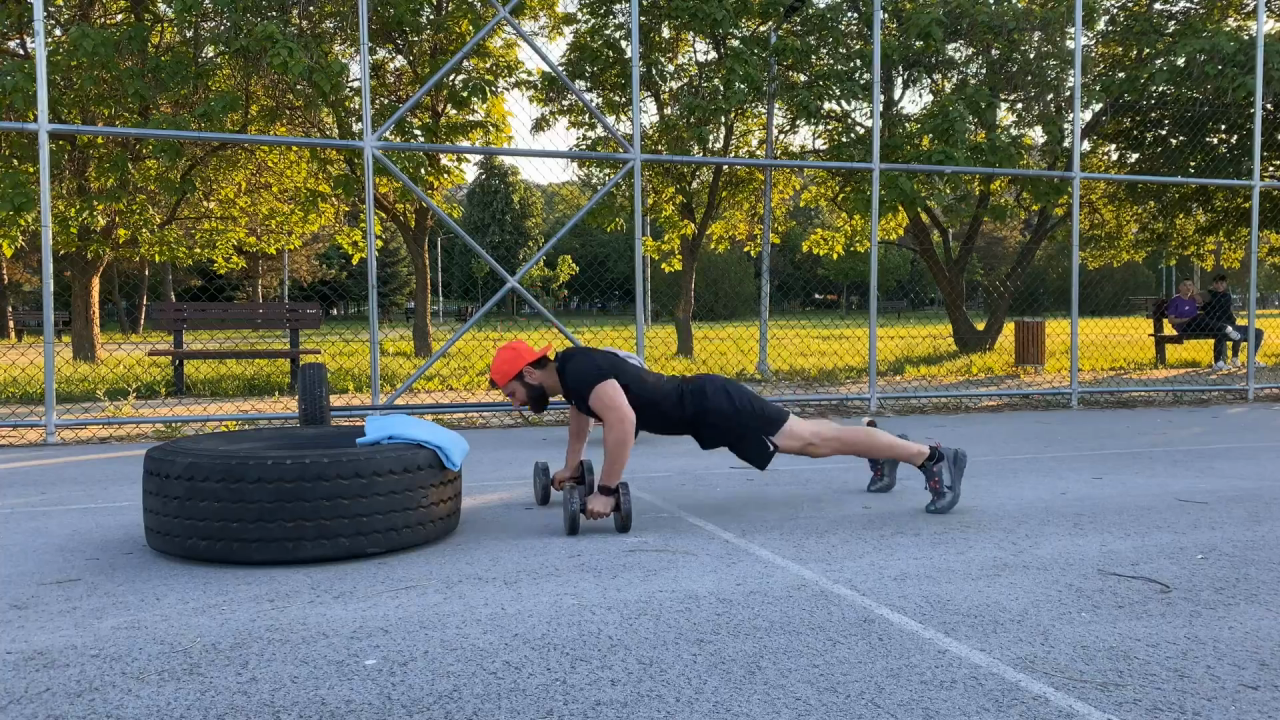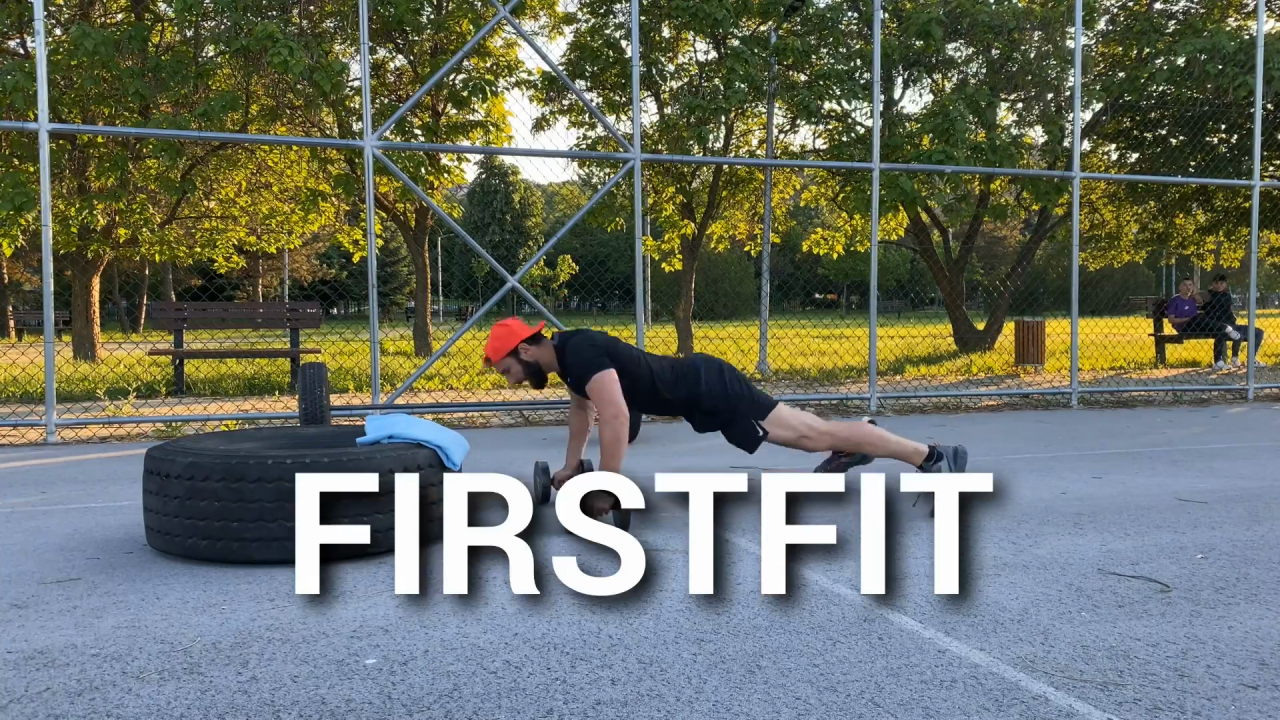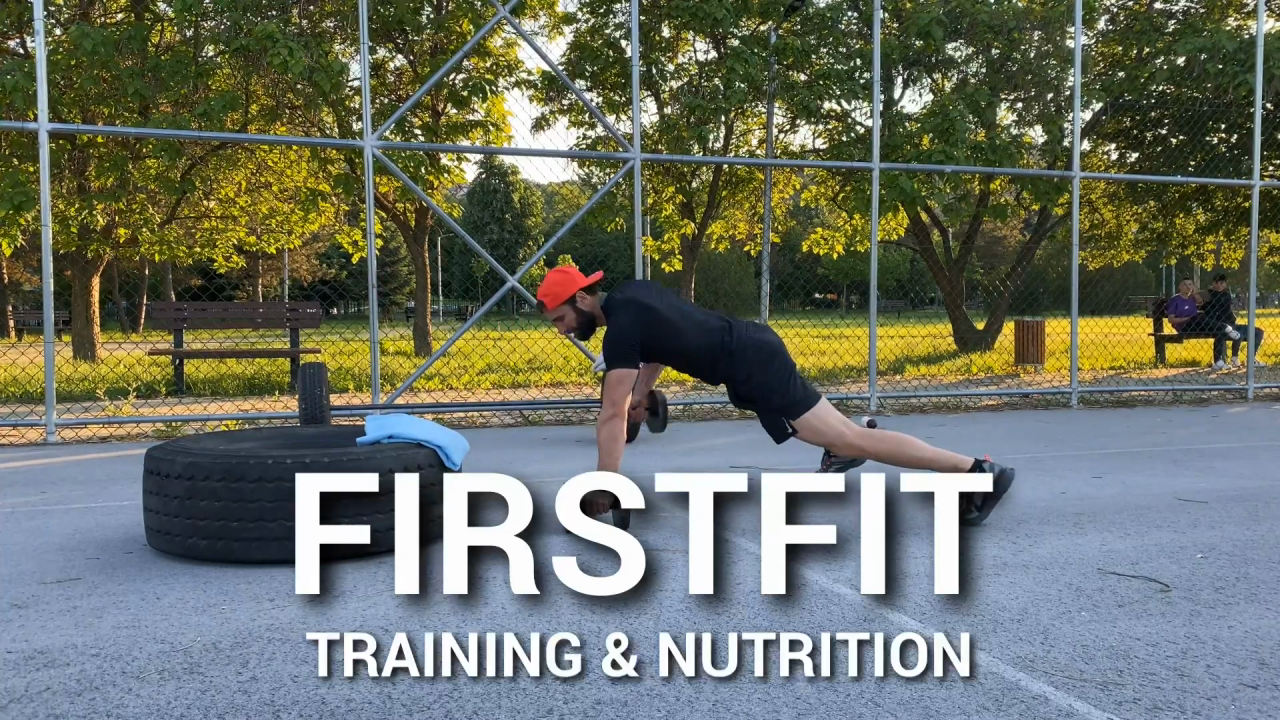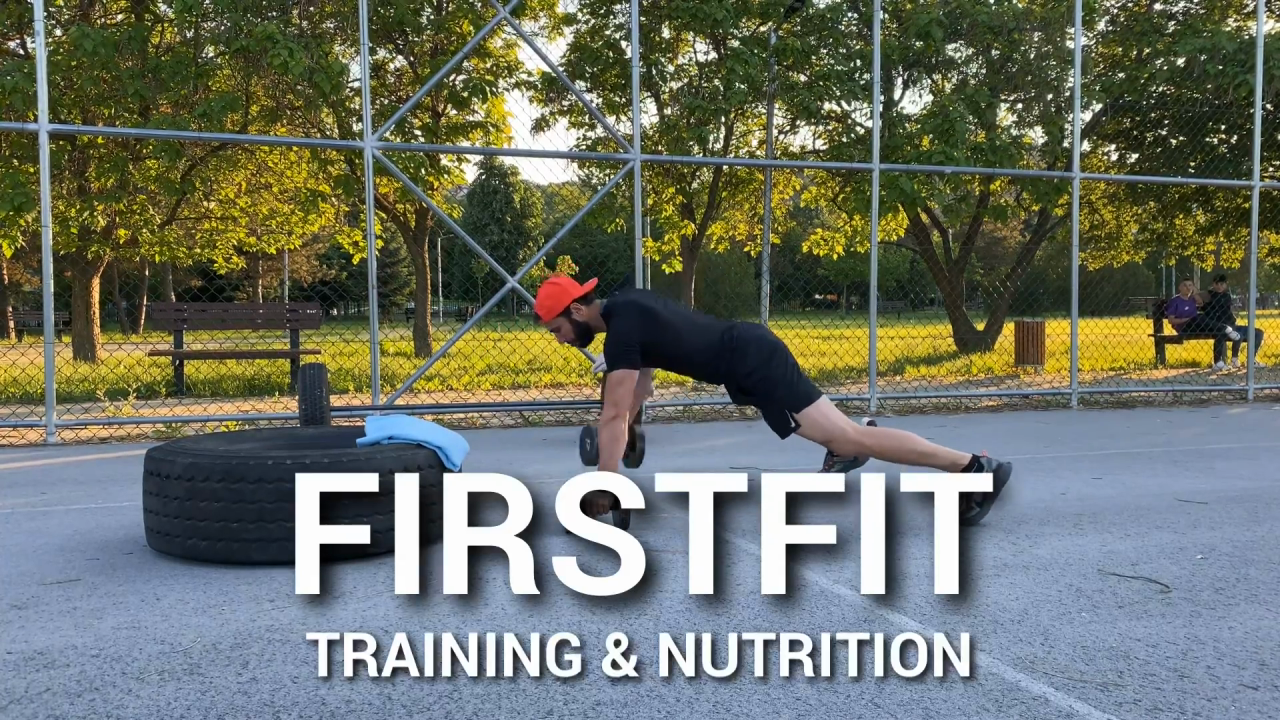
dt=0.7s
person 1, frame 1
left shoulder: (576, 375)
right shoulder: (567, 368)
left elbow: (622, 419)
right elbow: (582, 409)
left wrist: (606, 491)
right wrist: (571, 463)
left hip: (711, 409)
right hip: (699, 400)
left knee: (815, 441)
right knee: (801, 430)
left ankle: (934, 457)
right ankle: (884, 447)
person 1, frame 2
left shoulder: (578, 352)
right shoulder: (566, 353)
left elbow: (616, 416)
right elbow: (580, 406)
left wrist: (607, 490)
right wrist: (571, 465)
left hip: (706, 389)
right hip: (696, 379)
left knee: (810, 433)
right knee: (790, 418)
left ankle: (933, 457)
right ankle: (857, 445)
person 1, frame 3
left shoulder: (620, 328)
right shoulder: (629, 291)
left elbow: (612, 415)
left wrist: (605, 491)
right wrist: (646, 390)
left hip: (752, 365)
right hip: (753, 342)
left knee: (849, 436)
left ankle: (978, 471)
right ankle: (837, 452)
person 1, frame 4
left shoulder: (621, 330)
right shoulder: (625, 303)
left elbow: (612, 415)
right elbow: (653, 355)
left wrist: (605, 489)
right wrist: (632, 411)
left hip: (753, 362)
right hip: (750, 343)
left knee: (851, 434)
left ankle: (976, 468)
right ankle: (841, 452)
